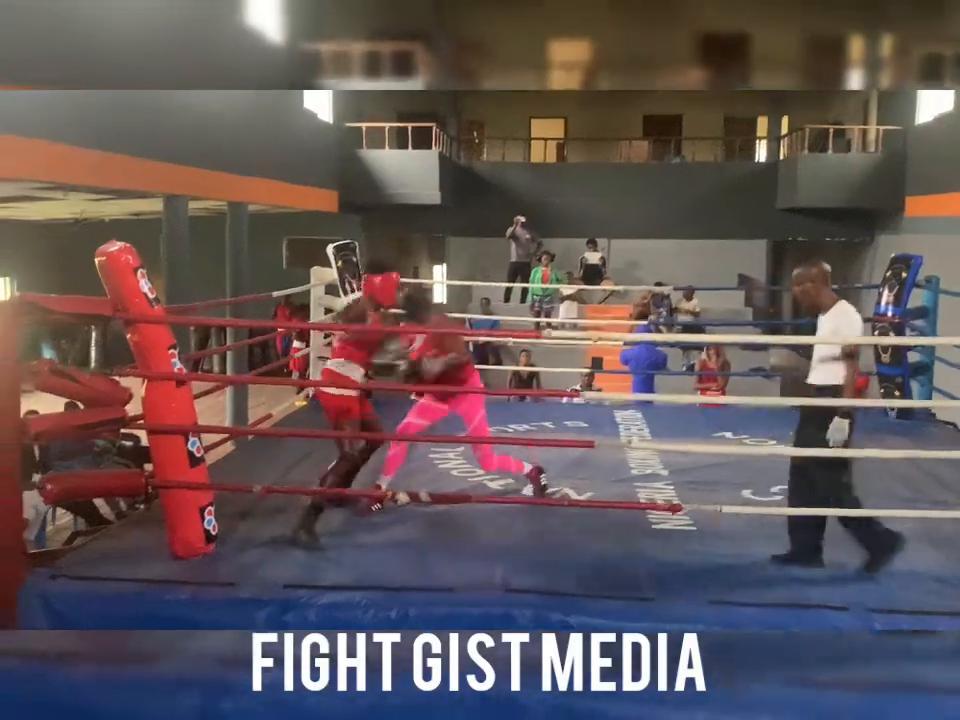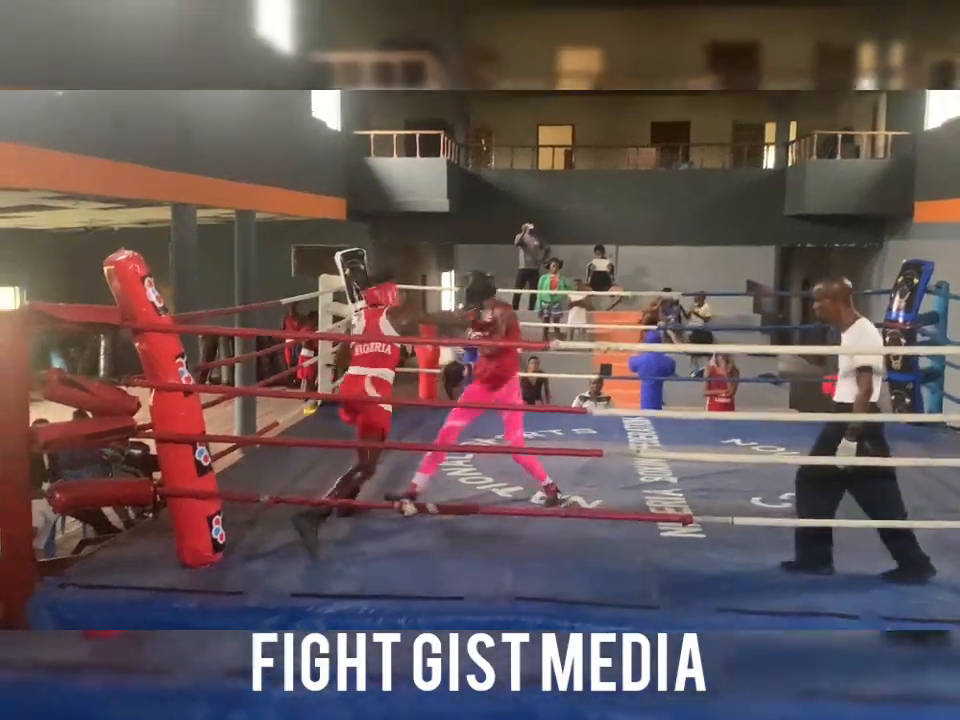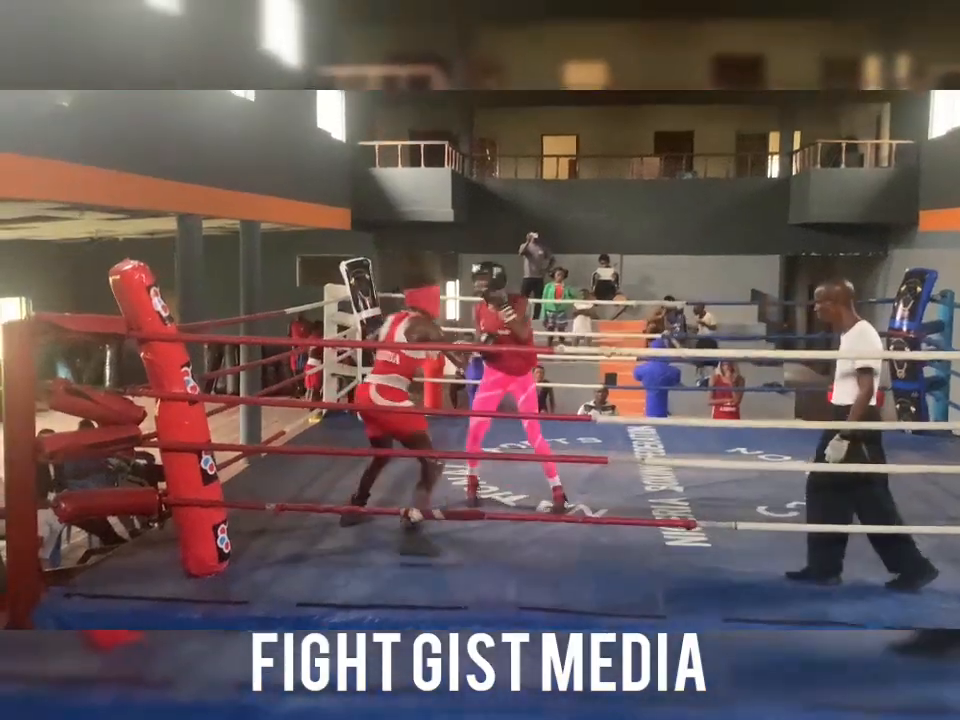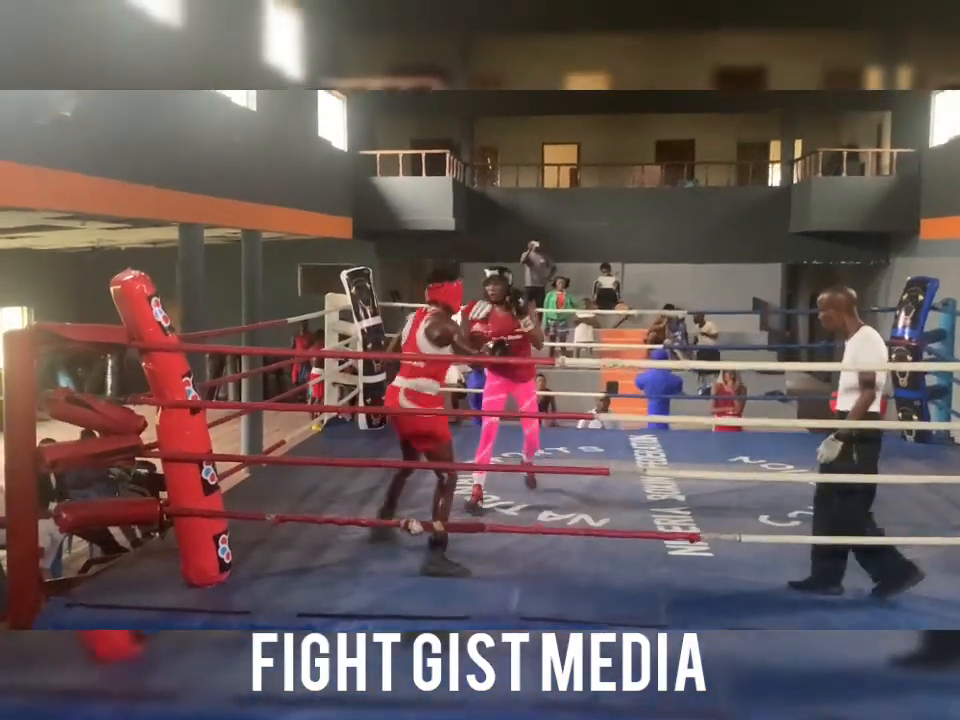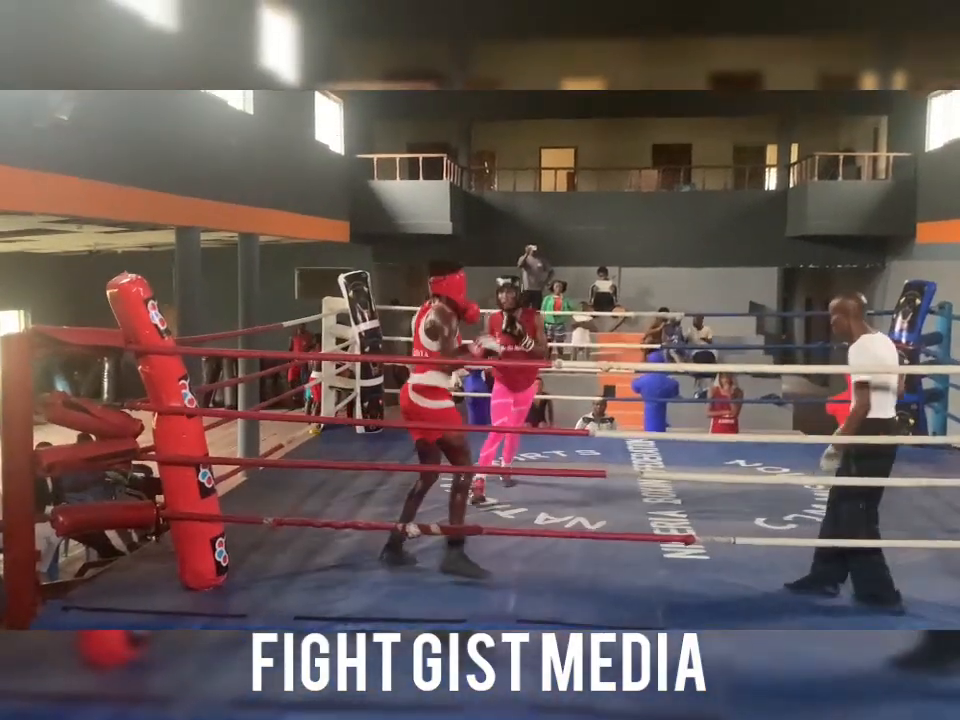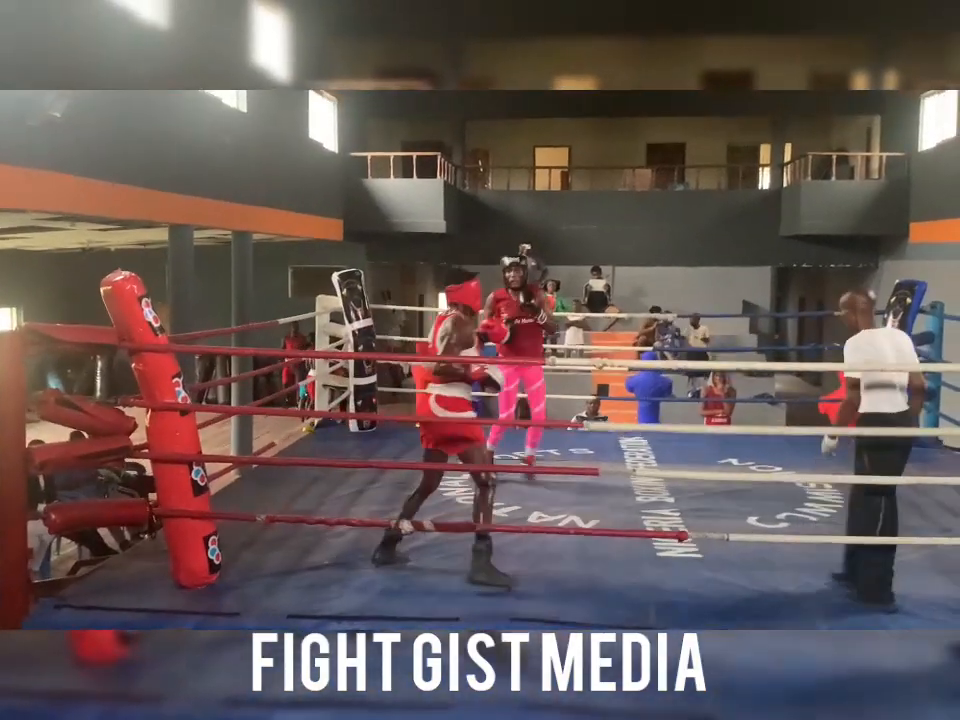
dt=0.2s
person 1, frame 1
left shoulder: (844, 314)
right shoulder: (824, 315)
left elbow: (851, 367)
left wrist: (842, 415)
left hip: (833, 402)
right hip: (817, 401)
left knee: (831, 481)
right knee: (803, 475)
left ankle: (882, 541)
right ankle: (805, 549)
person 1, frame 2
left shoulder: (863, 333)
right shoulder: (848, 332)
left elbow: (866, 389)
left wrist: (852, 437)
left hip: (859, 421)
right hip: (841, 418)
left knee: (878, 495)
right knee: (812, 480)
left ankle: (915, 563)
right ankle: (815, 557)
person 1, frame 3
left shoulder: (862, 336)
right shoulder: (848, 335)
left elbow: (866, 391)
left wrist: (845, 436)
left hip: (857, 425)
right hip: (842, 420)
left knee: (872, 501)
right knee: (822, 489)
left ankle: (914, 567)
right ankle: (824, 567)
person 1, frame 4
left shoulder: (866, 341)
right shoulder: (855, 340)
left elbow: (868, 396)
left wrist: (839, 436)
left hip: (859, 432)
right hip: (847, 429)
left knee: (850, 508)
right knee: (828, 501)
left ankle: (896, 571)
right ankle: (826, 576)
person 1, frame 5
left shoulder: (861, 348)
right shoulder: (883, 341)
left elbow: (862, 404)
right elbow: (897, 387)
left wrist: (837, 444)
left hip: (871, 433)
right hip: (885, 429)
left knee: (855, 513)
right knee: (843, 505)
left ankle: (880, 592)
right ankle: (825, 577)
person 1, frame 6
left shoulder: (856, 344)
right shoulder: (901, 337)
left elbow: (853, 399)
right elbow: (918, 387)
left wrist: (832, 435)
right wrist: (911, 424)
left hip: (876, 430)
right hip: (901, 425)
left knee: (871, 505)
right knee: (867, 499)
left ankle: (875, 589)
right ankle: (860, 574)
person 2, frame 1
left shoulder: (378, 314)
right shoulder: (360, 308)
left elbow: (373, 349)
right elbow: (336, 325)
left hip: (354, 386)
right hip: (338, 386)
left knee: (375, 438)
right knee: (350, 454)
left ankle: (340, 488)
right ankle: (307, 521)
person 2, frame 2
left shoulder: (357, 318)
right shoulder: (401, 314)
left elbow: (340, 361)
right elbow: (440, 318)
left hip: (349, 387)
right hip: (373, 392)
left knee: (369, 453)
right knee: (365, 467)
left ankle: (346, 501)
right ankle: (312, 517)
person 2, frame 3
left shoulder: (393, 320)
right shoulder: (423, 326)
right elbow: (458, 357)
left hip: (368, 393)
right hip: (390, 399)
left knee: (383, 455)
right knee: (432, 463)
left ankle: (354, 509)
person 2, frame 4
left shoulder: (414, 318)
right shoulder: (444, 324)
left elbow: (390, 354)
right elbow: (474, 359)
left hip: (396, 397)
right hip: (421, 404)
left knee: (410, 464)
right knee: (447, 477)
left ankle: (383, 523)
right ankle: (436, 555)
person 2, frame 5
left shoulder: (425, 311)
right shoulder: (445, 317)
right elbow: (449, 360)
right wrist: (476, 349)
left hip: (414, 395)
right hip: (431, 397)
left knee: (429, 474)
right knee: (463, 469)
left ankle: (395, 544)
right ankle: (454, 552)
person 2, frame 6
left shoulder: (446, 320)
right shoulder: (461, 324)
right elbow: (442, 369)
right wrist: (477, 373)
left hip: (431, 402)
right hip: (451, 406)
left knee: (429, 482)
right knee: (485, 481)
left ankle: (387, 547)
right ankle: (481, 563)
person 3, frame 1
left shoulder: (438, 321)
right shoulder: (426, 324)
left elbow: (462, 358)
left wrist: (433, 366)
right wrist: (414, 371)
left hip: (466, 390)
right hip: (439, 391)
left knee: (487, 462)
right knee: (402, 435)
left ankle: (532, 472)
right ankle: (379, 492)
person 3, frame 2
left shoulder: (501, 312)
right shoulder: (483, 311)
left elbow: (492, 349)
left wrist: (477, 317)
left hip: (506, 385)
right hip: (482, 383)
left knee: (516, 448)
right knee: (446, 434)
left ankle: (549, 487)
right ankle: (413, 491)
person 3, frame 3
left shoulder: (515, 302)
right shoulder: (479, 310)
left elbow: (525, 337)
left wrist: (504, 307)
right wrist: (483, 343)
left hip: (521, 374)
right hip: (493, 373)
left knee: (534, 435)
right knee: (476, 428)
left ankle: (557, 491)
right ankle: (473, 482)
person 3, frame 4
left shoulder: (525, 307)
right shoulder: (481, 311)
left elbow: (539, 342)
right elbow: (470, 345)
left wrist: (523, 316)
right wrist: (489, 347)
left hip: (524, 376)
right hip: (497, 377)
left knee: (532, 430)
right knee: (488, 431)
left ankle: (527, 465)
right ankle: (477, 491)
person 3, frame 5
left shoulder: (532, 317)
right shoulder: (493, 321)
left elbow: (543, 352)
left wrist: (522, 337)
left hip: (526, 382)
right hip: (503, 383)
left knee: (513, 430)
right knee: (497, 430)
left ankle: (506, 469)
right ankle: (479, 483)
person 3, frame 6
left shoulder: (536, 294)
right shoulder: (495, 298)
left elbow: (552, 328)
right elbow: (483, 327)
left wrist: (537, 311)
right wrist: (499, 331)
left hip: (533, 362)
right hip: (508, 363)
left knee: (539, 414)
right knee: (506, 415)
left ankle: (529, 458)
right ankle: (489, 453)
